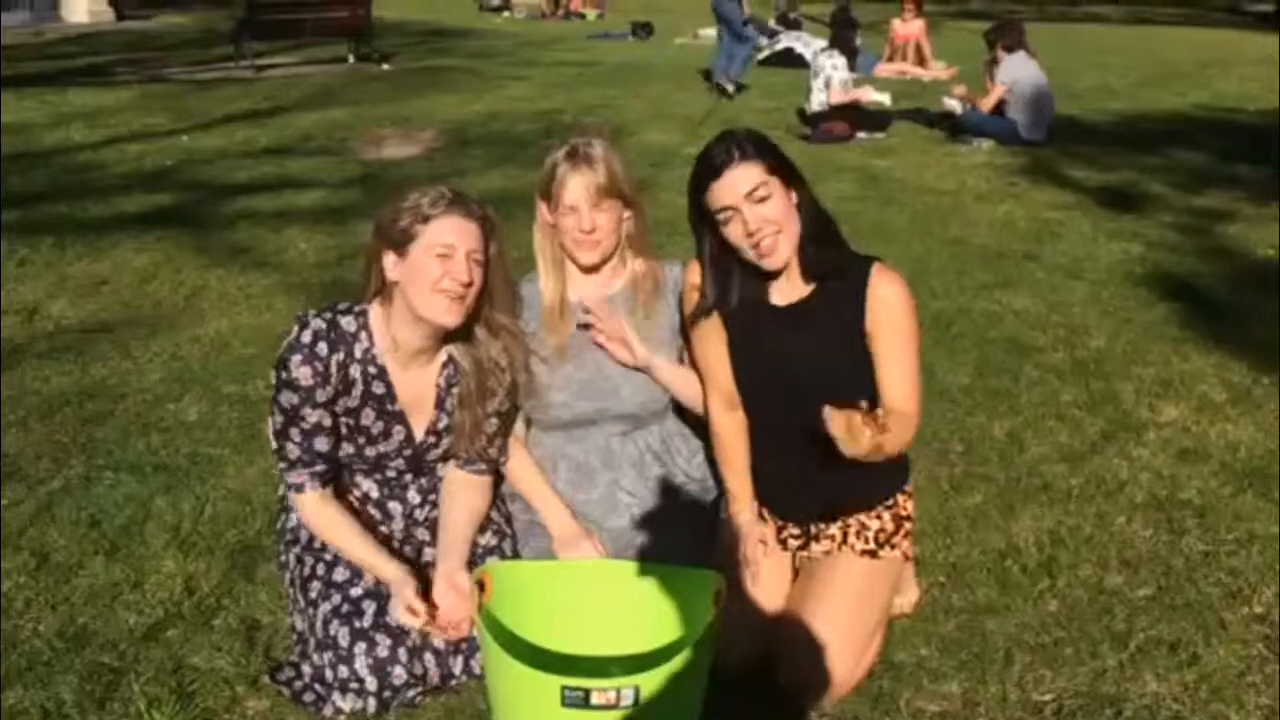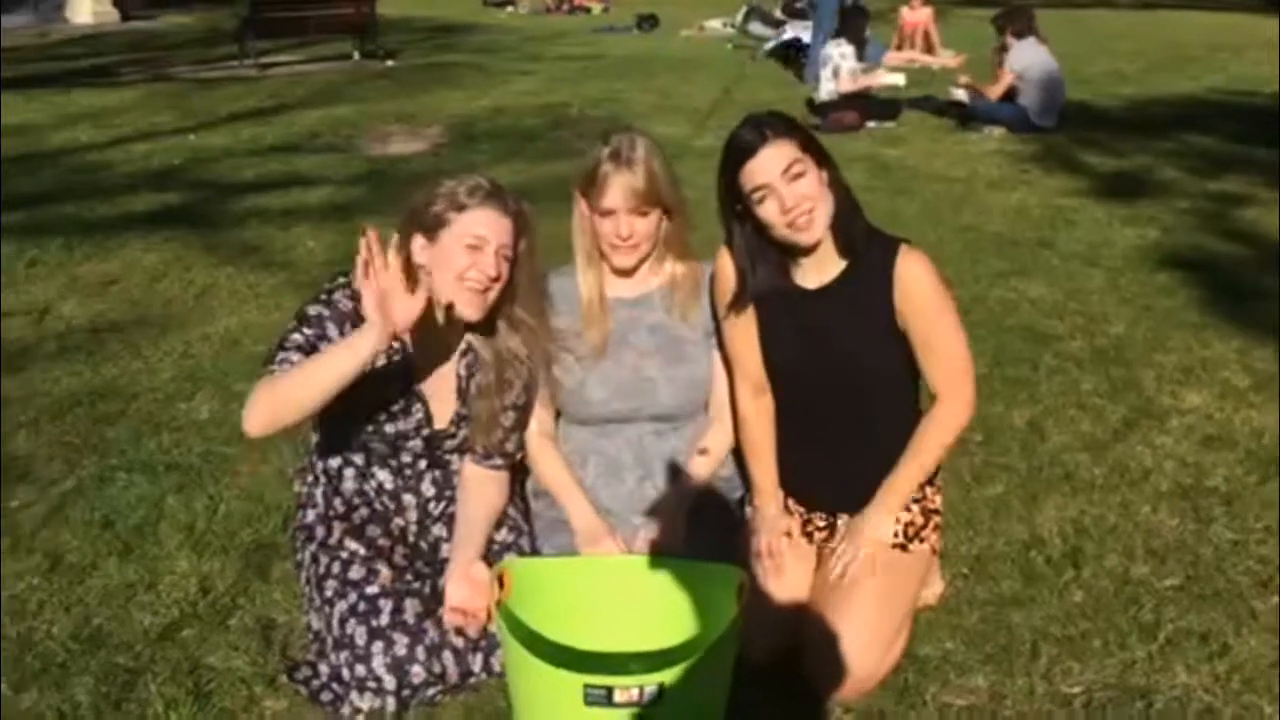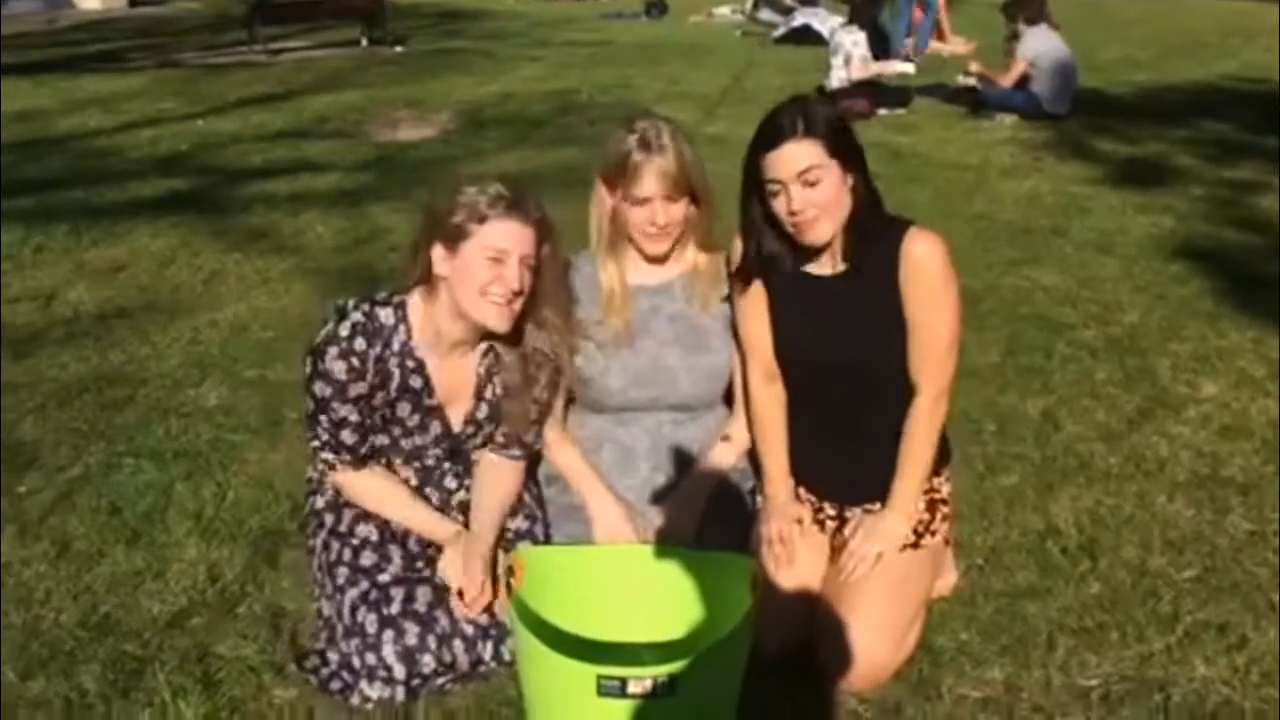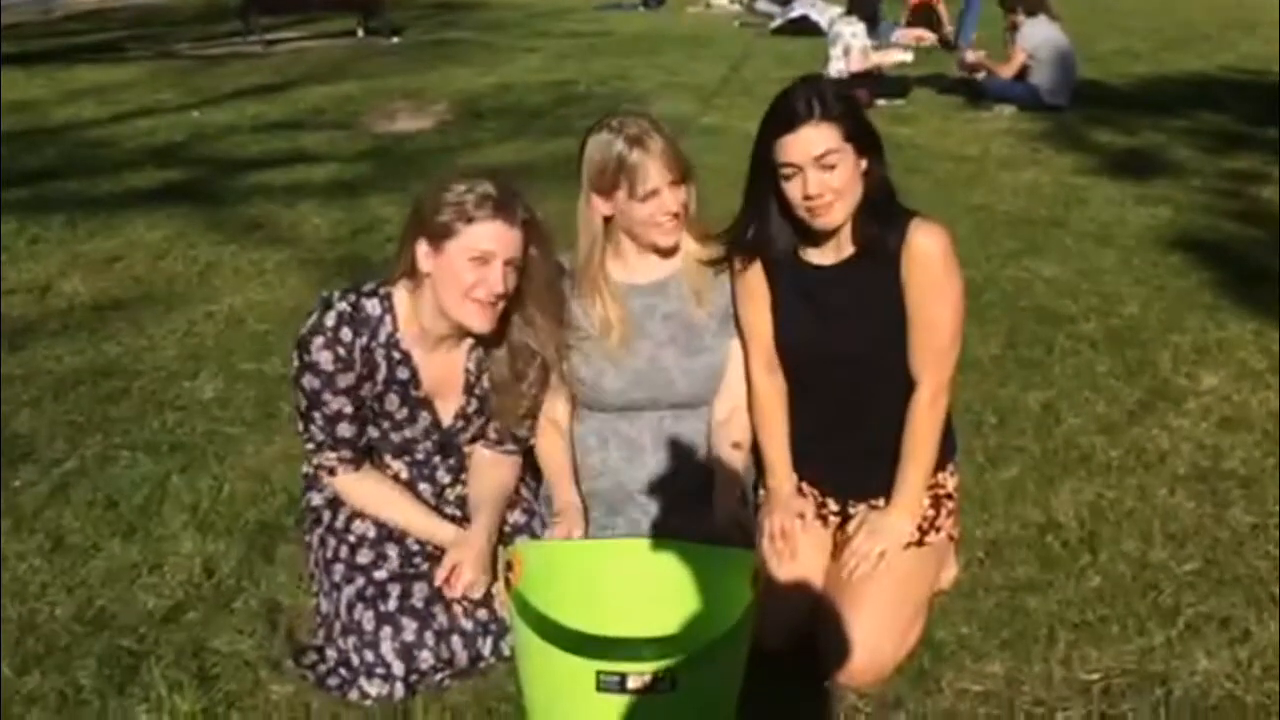
dt=0.5s
person 1, frame 1
left shoulder: (875, 288)
right shoulder: (708, 285)
left elbow: (904, 422)
right elbow: (724, 405)
left wrist: (868, 439)
right wrist: (742, 513)
left hip: (862, 505)
right hip: (769, 504)
right knee: (731, 654)
left ankle: (883, 576)
right ankle: (824, 582)
person 1, frame 2
left shoulder: (902, 269)
right shoulder: (738, 270)
left elbow: (955, 400)
right elbow: (752, 394)
left wrist: (880, 512)
right wrist: (766, 505)
left hip: (889, 497)
right hip: (794, 496)
left knee: (840, 674)
right knee: (754, 645)
left ankle: (908, 571)
right ankle: (836, 576)
person 1, frame 3
left shoulder: (914, 253)
right shoulder: (756, 255)
left elbow: (930, 394)
right elbow: (764, 380)
left wrist: (895, 518)
right wrist: (777, 493)
left hip: (899, 485)
right hip: (805, 484)
left knee: (855, 667)
right knee: (769, 639)
left ankle: (922, 563)
person 1, frame 4
left shoulder: (919, 245)
right shoulder: (761, 247)
left elbow: (931, 387)
right elbow: (766, 372)
left wrist: (901, 515)
right wrist: (780, 488)
left hip: (902, 478)
right hip: (807, 477)
left knee: (856, 663)
right knee: (770, 633)
left ankle: (924, 557)
person 2, frame 1
left shoulder: (491, 352)
right shoulder: (321, 348)
left elbow: (471, 469)
right elbow: (309, 494)
left wrist: (450, 568)
right wrist: (397, 576)
left hip: (446, 519)
right hip: (347, 527)
right knee: (372, 677)
person 2, frame 2
left shoulder: (511, 344)
right shoulder: (347, 309)
left elbow: (489, 465)
right elbow: (258, 420)
left wrist: (466, 561)
right wrist: (373, 338)
left hip: (463, 514)
right hip: (355, 517)
right knee: (386, 676)
left ankle: (431, 594)
person 2, frame 3
left shoulder: (531, 343)
right shoulder: (356, 338)
left elbow: (503, 453)
right elbow: (344, 469)
left wrist: (479, 547)
right wrist: (450, 536)
left hip: (479, 504)
right hip: (369, 510)
right knee: (399, 660)
left ankle: (453, 578)
person 2, frame 4
left shoulder: (519, 335)
right shoulder: (341, 330)
left elbow: (498, 448)
right elbow: (344, 471)
left wrist: (481, 534)
right wrist: (452, 539)
left hip: (472, 499)
right hip: (367, 505)
right knee: (397, 654)
person 3, frame 1
left shoulder: (671, 288)
right shoulder: (521, 306)
right elbow: (508, 438)
left wrist: (649, 359)
right wrist: (562, 525)
left hip: (669, 514)
right hip: (555, 519)
person 3, frame 2
left shoulder: (706, 290)
right shoulder: (554, 300)
left elbow: (725, 417)
right elbow: (535, 432)
left wrist: (676, 505)
right wrist: (585, 521)
left hip: (692, 507)
right hip: (579, 513)
person 3, frame 3
left shoulder: (726, 283)
right shoulder: (572, 287)
left elbow: (751, 407)
right elbow: (546, 417)
left wrist: (693, 495)
right wrist: (601, 503)
left hip: (705, 505)
right hip: (589, 512)
person 3, frame 4
left shoulder: (723, 276)
right shoulder: (567, 288)
left elbow: (733, 407)
right elbow: (551, 417)
left wrist: (727, 504)
right wrist: (567, 504)
left hip: (701, 513)
right hip: (596, 515)
